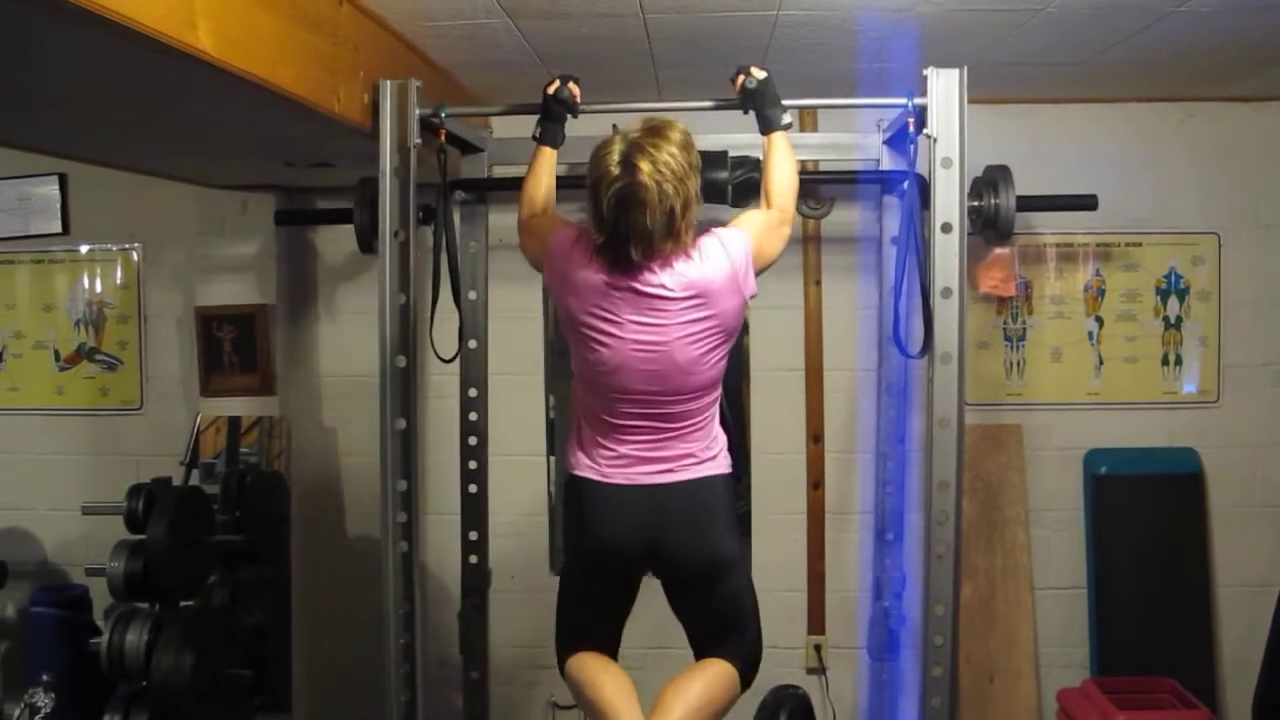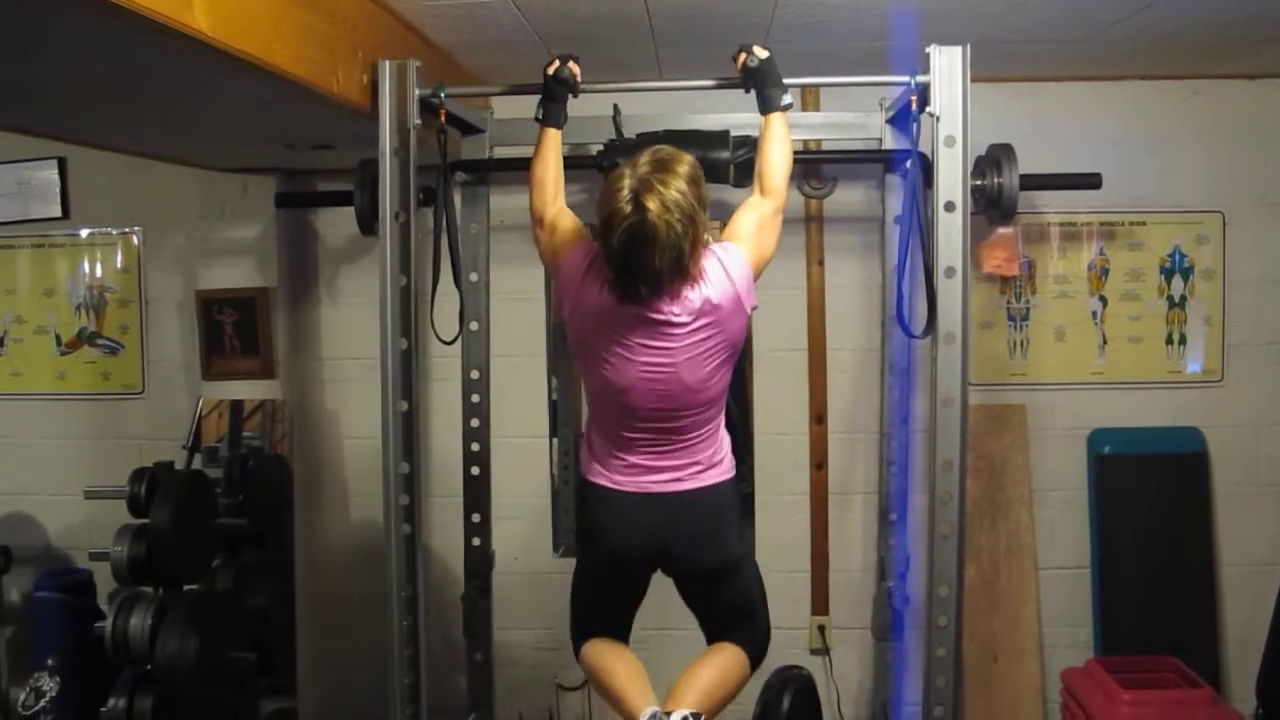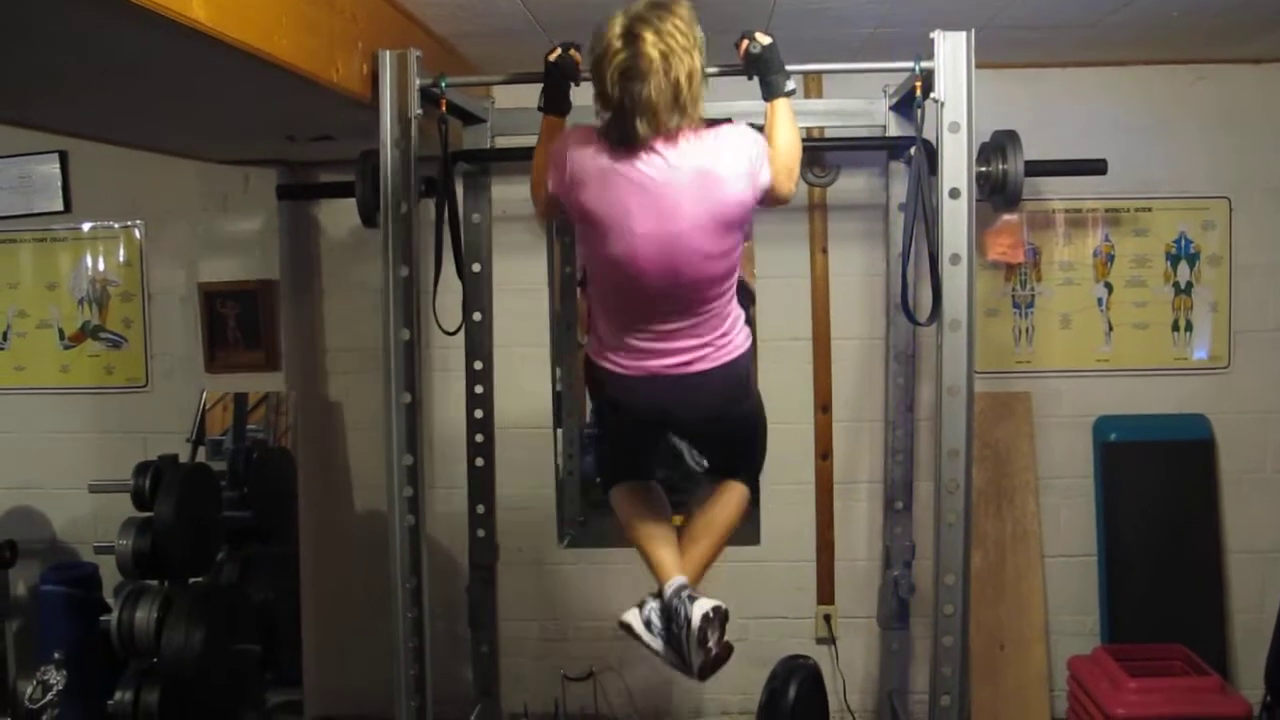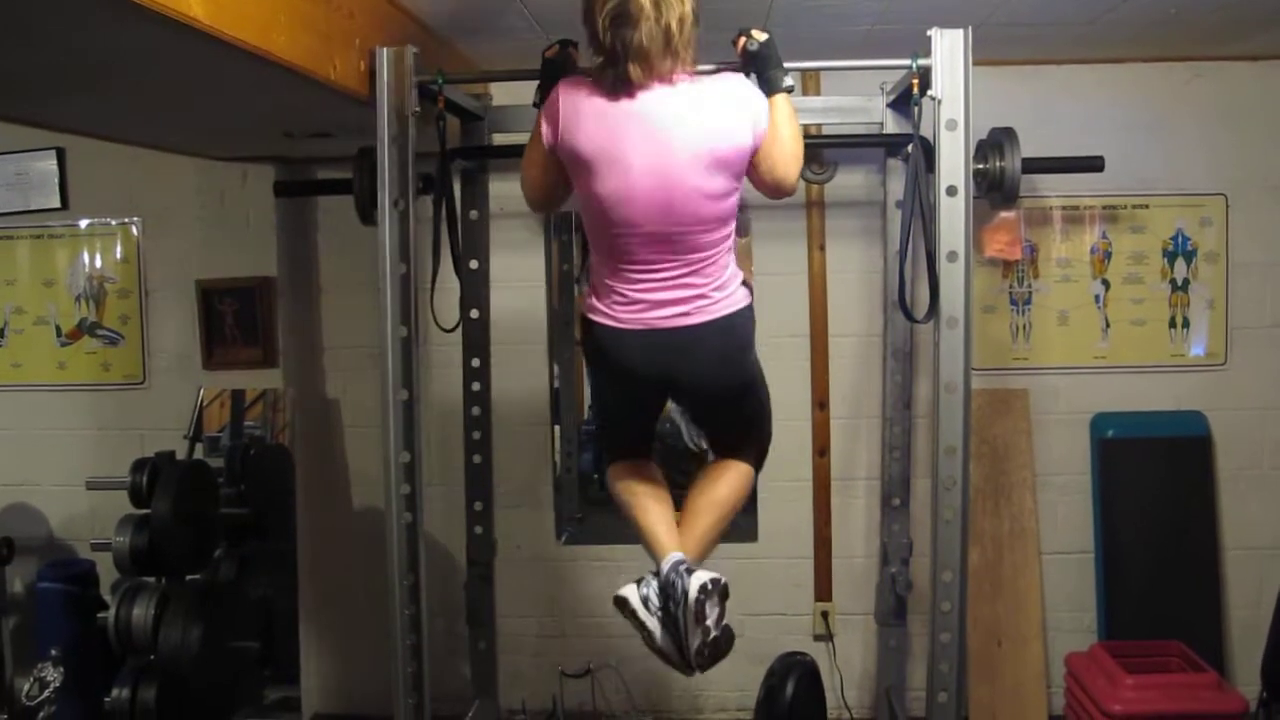
dt=0.5s
person 1, frame 1
left shoulder: (573, 270)
right shoulder: (723, 267)
left elbow: (530, 219)
right elbow: (780, 211)
left wrist: (550, 129)
right wrist: (771, 116)
left hip: (599, 503)
right hip: (696, 503)
left knee: (582, 647)
right knee: (733, 650)
person 1, frame 2
left shoulder: (581, 290)
right shoulder: (727, 288)
left elbow: (547, 212)
right elbow: (769, 197)
left wrist: (553, 111)
right wrist: (771, 96)
left hip: (611, 510)
right hip: (703, 508)
left knee: (596, 636)
right knee: (743, 637)
person 1, frame 3
left shoulder: (580, 160)
right shoulder: (735, 153)
left elbow: (544, 201)
right elbow: (785, 181)
left wrist: (555, 100)
right wrist: (776, 83)
left hip: (619, 378)
right hip: (718, 376)
left knee: (624, 473)
right knee: (738, 468)
left ankle: (674, 589)
right ankle: (682, 597)
person 1, frame 4
left shoulder: (570, 104)
right shoulder: (734, 97)
left elbow: (539, 196)
right elbow: (783, 178)
right wrist: (775, 78)
left hip: (617, 336)
right hip: (715, 331)
left knee: (625, 452)
right knee: (743, 444)
left ankle: (668, 569)
right ankle: (684, 574)
